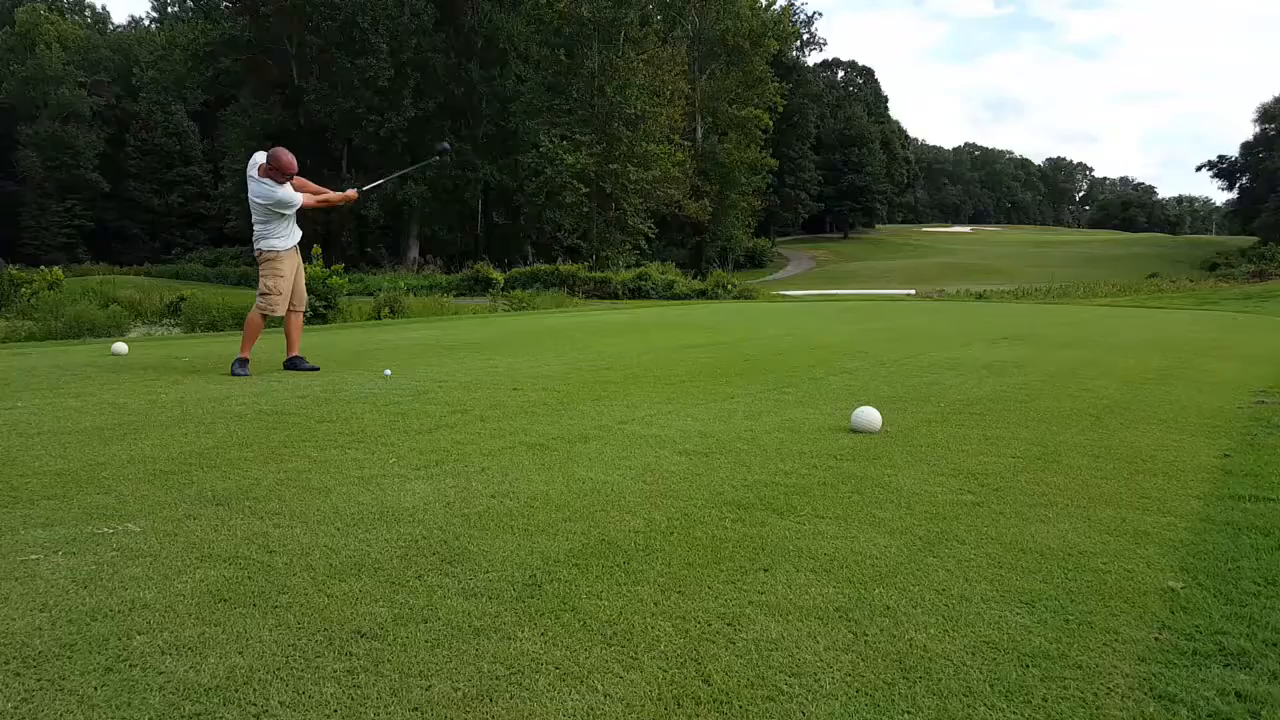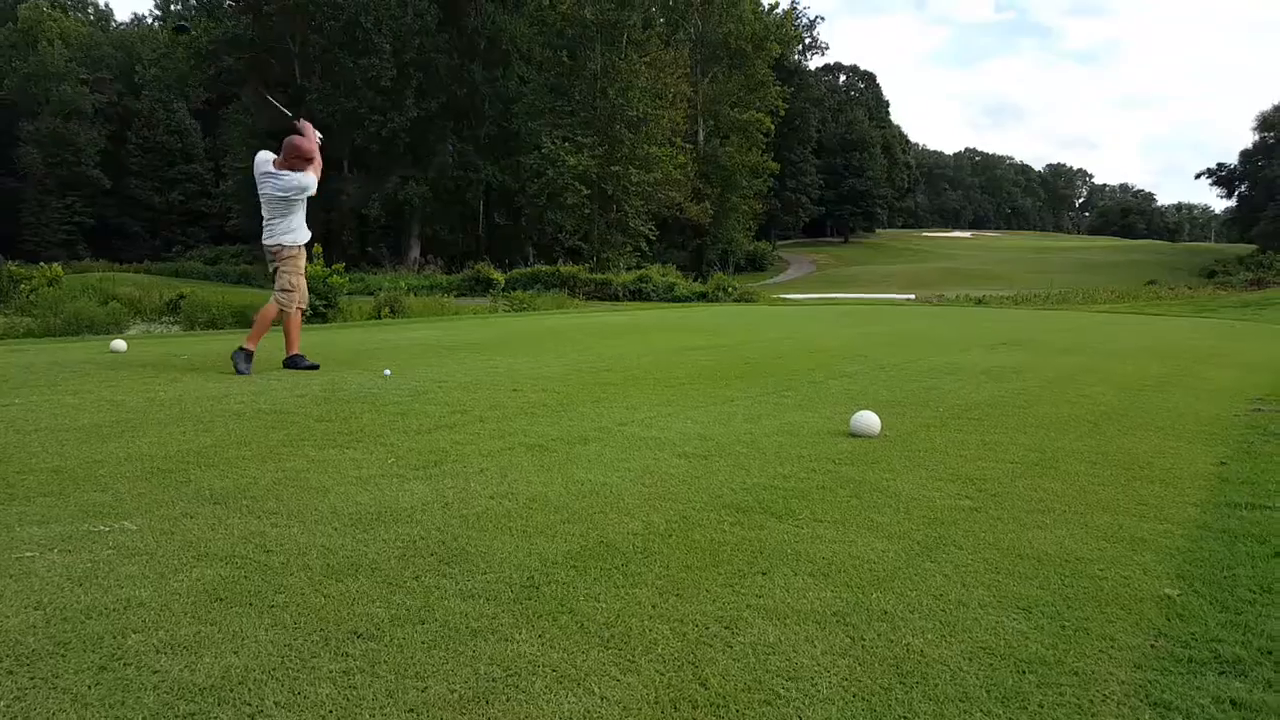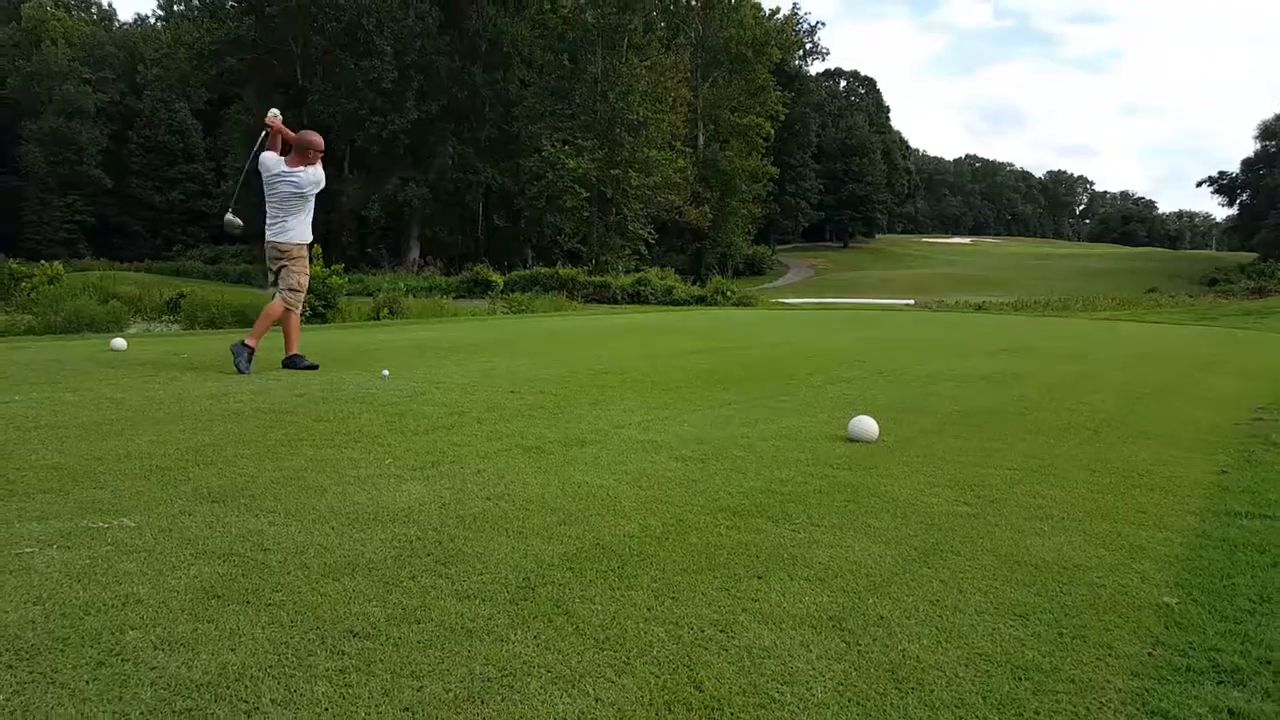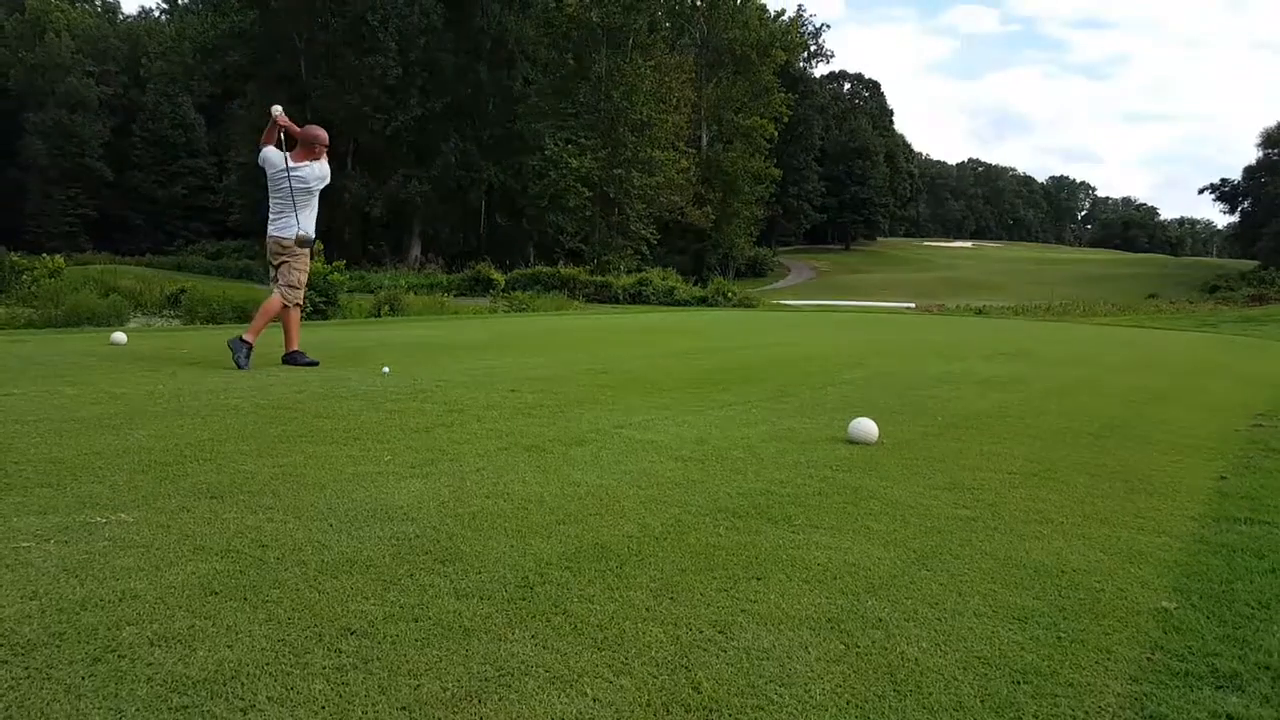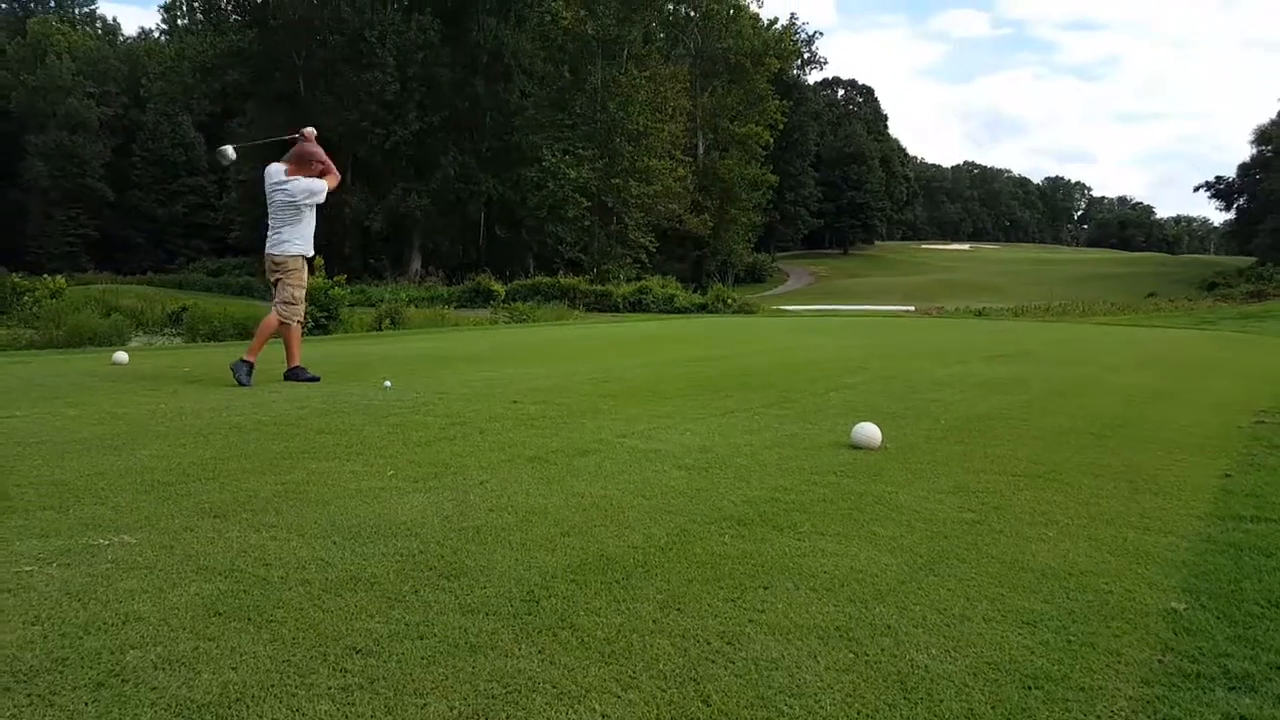
dt=0.2s
person 1, frame 1
left shoulder: (259, 159)
right shoulder: (278, 196)
left elbow: (294, 182)
right elbow: (316, 201)
left wrist: (328, 192)
right wrist: (345, 197)
left hip: (289, 246)
right hip: (275, 251)
left knee: (296, 303)
right knee: (267, 304)
left ankle: (293, 357)
right ankle: (242, 359)
person 1, frame 2
left shoulder: (262, 160)
right shoulder: (301, 183)
right elbow: (316, 168)
left wrist: (306, 141)
right wrist: (310, 135)
left hip: (279, 243)
right hip: (288, 246)
left knee: (295, 301)
right knee: (282, 300)
left ankle: (293, 355)
right ankle: (246, 350)
person 1, frame 3
left shoulder: (269, 163)
right shoulder: (314, 177)
right elbow: (316, 160)
left wrist: (275, 131)
right wrist: (284, 131)
left hip: (274, 241)
right hip: (294, 245)
left knee: (294, 299)
right knee: (286, 298)
left ankle: (292, 354)
right ankle: (247, 345)
person 1, frame 4
left shoulder: (273, 160)
right shoulder: (319, 172)
left elbow: (265, 145)
right elbow: (323, 154)
left wrist: (275, 123)
right wrist: (289, 126)
left hip: (276, 237)
right hip: (296, 242)
left knee: (293, 296)
right knee: (285, 294)
left ankle: (292, 351)
right ankle: (245, 340)
person 1, frame 5
left shoulder: (274, 172)
right shoulder: (307, 187)
left elbow: (288, 162)
right elbow: (334, 178)
left wrist: (304, 143)
right wrist: (313, 145)
left hip: (282, 253)
right hip: (290, 255)
left knee: (294, 312)
right knee: (283, 311)
left ankle: (293, 366)
right ankle: (246, 361)
